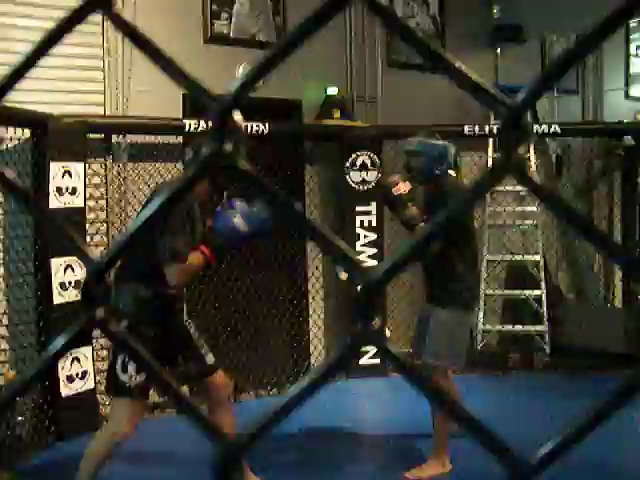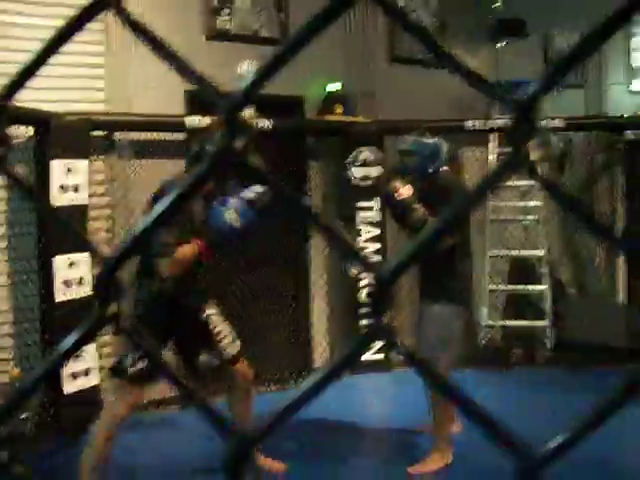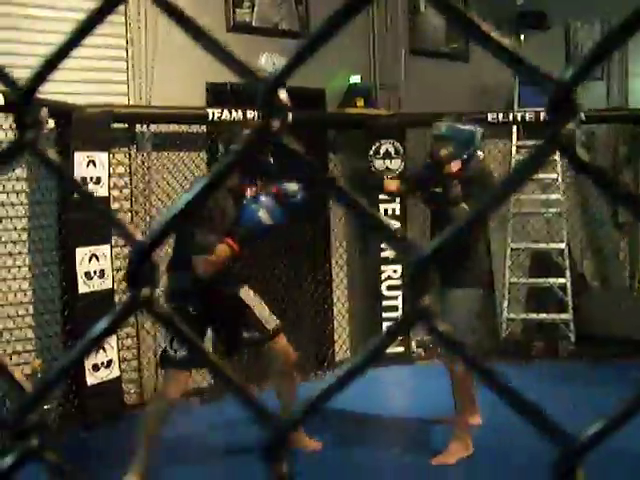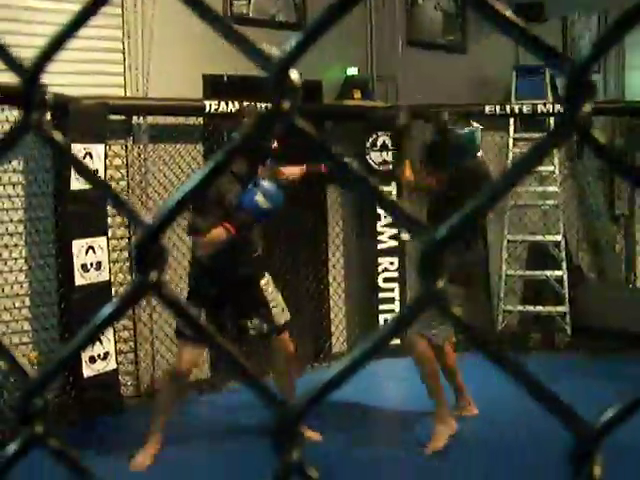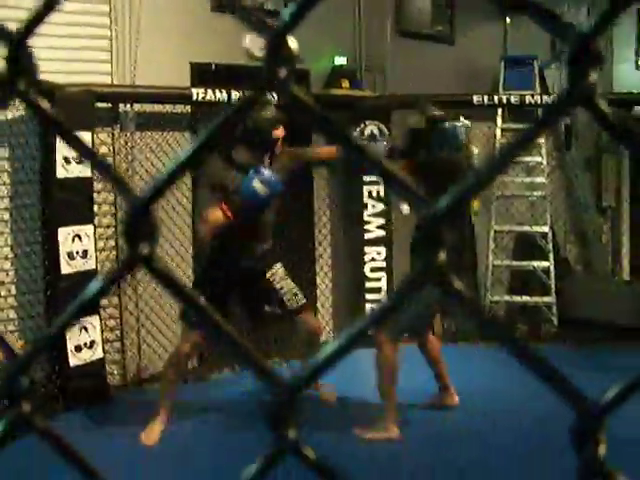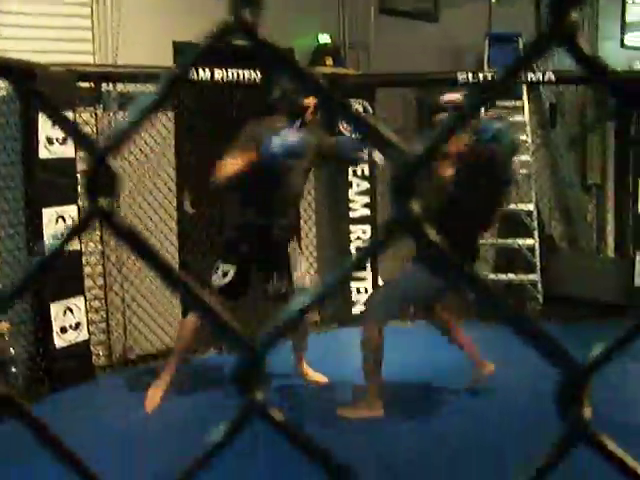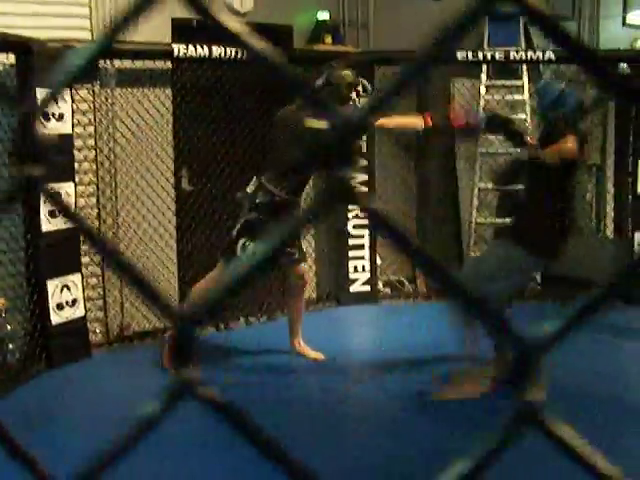
dt=0.2s
person 1, frame 1
left shoulder: (452, 191)
right shoulder: (434, 190)
left elbow: (432, 243)
right elbow: (422, 233)
left wrist: (404, 206)
right wrist: (401, 204)
left hip: (455, 293)
right hip: (439, 290)
left knee: (437, 369)
right knee: (424, 356)
right ankle: (446, 424)
person 1, frame 2
left shoulder: (449, 187)
right shoulder: (424, 188)
left elbow: (445, 240)
right elbow: (415, 231)
left wrist: (412, 207)
right wrist: (399, 204)
left hip: (451, 289)
right hip: (433, 286)
left knee: (432, 362)
right knee: (434, 360)
left ankle: (442, 449)
right ankle: (449, 420)
person 1, frame 3
left shoulder: (478, 174)
right shoulder: (438, 172)
right elbow: (398, 185)
left wrist: (452, 186)
left hip: (465, 276)
right hip: (446, 271)
left knee: (450, 349)
left ankle: (461, 439)
right ankle: (470, 411)
person 1, frame 4
left shoulder: (469, 169)
right shoulder: (470, 167)
left elbow: (414, 180)
left hip: (454, 268)
right hip: (450, 267)
left knee: (414, 336)
right knee: (436, 337)
left ankle: (445, 418)
right ankle: (464, 402)
person 1, frame 5
left shoulder: (445, 160)
right shoulder: (462, 160)
left elbow: (397, 172)
left hip: (436, 266)
right hip: (451, 264)
left knee: (385, 334)
right knee: (421, 327)
left ankle: (388, 422)
right ankle: (446, 392)
person 1, frame 6
left shoulder: (490, 161)
right shoulder: (500, 173)
left elbow: (447, 149)
left hip: (435, 255)
right hip: (458, 254)
left knee: (373, 315)
right knee: (432, 306)
left ankle: (370, 401)
right ankle: (478, 362)
person 1, frame 7
left shoulder: (564, 126)
right shoulder: (557, 131)
left elbow: (568, 150)
left wrist: (532, 159)
left hip: (533, 237)
right hip: (536, 233)
left knee: (473, 291)
left ankle: (476, 378)
right ankle: (500, 367)
person 2, frame 1
left shoulder: (199, 199)
right elbow: (176, 277)
left wrist: (240, 221)
right wrist: (217, 242)
left hip: (167, 311)
right hip: (138, 312)
left knee: (220, 389)
right knee: (124, 424)
person 2, frame 2
left shoulder: (209, 193)
right elbow: (167, 267)
left wrist: (242, 206)
right wrist: (209, 238)
left hip: (191, 303)
right hip: (157, 304)
left knee: (241, 376)
right knee: (122, 405)
person 2, frame 3
left shoulder: (238, 185)
right shoulder: (207, 196)
left elbow: (257, 192)
right elbow: (205, 266)
left wrist: (281, 195)
right wrist: (243, 234)
left hip: (228, 288)
right hip: (190, 297)
left knee: (285, 356)
right knee: (172, 391)
left ankle: (291, 433)
person 2, frame 4
left shoulder: (256, 167)
right shoulder: (214, 182)
left elbow: (282, 173)
right elbow: (201, 248)
right wrist: (239, 220)
left hip: (250, 272)
right hip: (210, 278)
left knee: (285, 349)
right knee: (185, 363)
right ankle: (155, 438)
person 2, frame 5
left shoulder: (281, 156)
right shoulder: (216, 170)
left elbow: (320, 153)
right elbow: (205, 232)
left wrist: (344, 150)
right wrist: (238, 203)
left hip: (261, 262)
right hip: (220, 265)
left knee: (310, 327)
right knee: (188, 345)
left ankle: (310, 382)
right ankle: (161, 415)
person 2, frame 6
left shoulder: (311, 135)
right shoulder: (258, 131)
left elbow: (340, 149)
right elbow: (220, 177)
left wrist: (349, 144)
right wrist: (258, 155)
left hip: (278, 238)
right hip: (247, 235)
left ankle: (301, 364)
right ankle: (164, 380)
person 2, frame 7
left shoulder: (294, 112)
right elbow: (379, 123)
left hip: (280, 206)
right hip: (266, 205)
left knee: (298, 276)
right knee: (223, 276)
left ankle: (296, 341)
right ankle: (174, 336)
